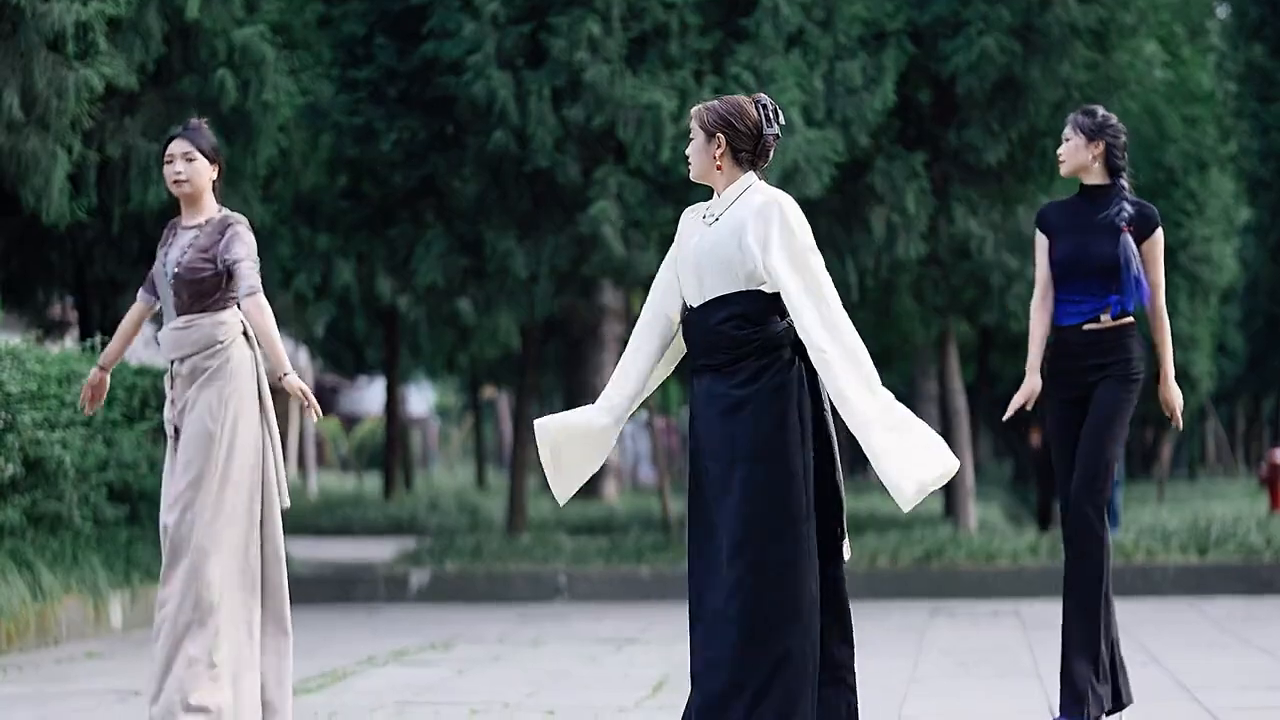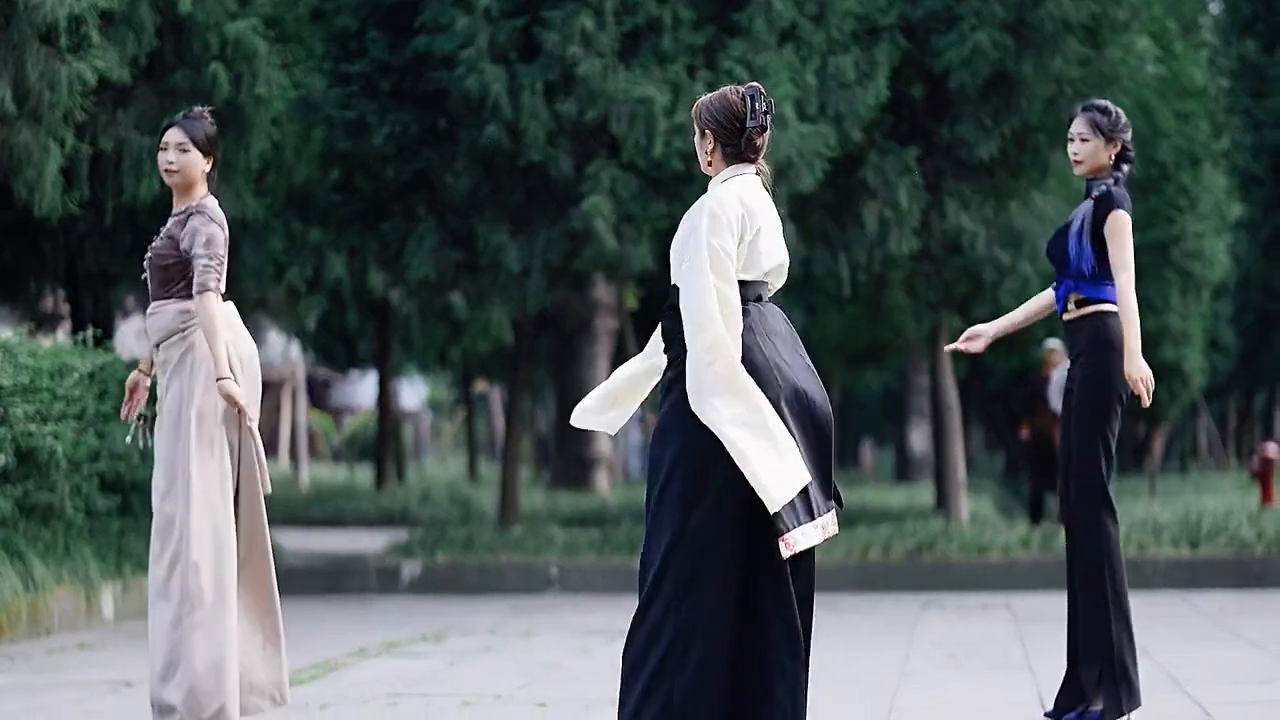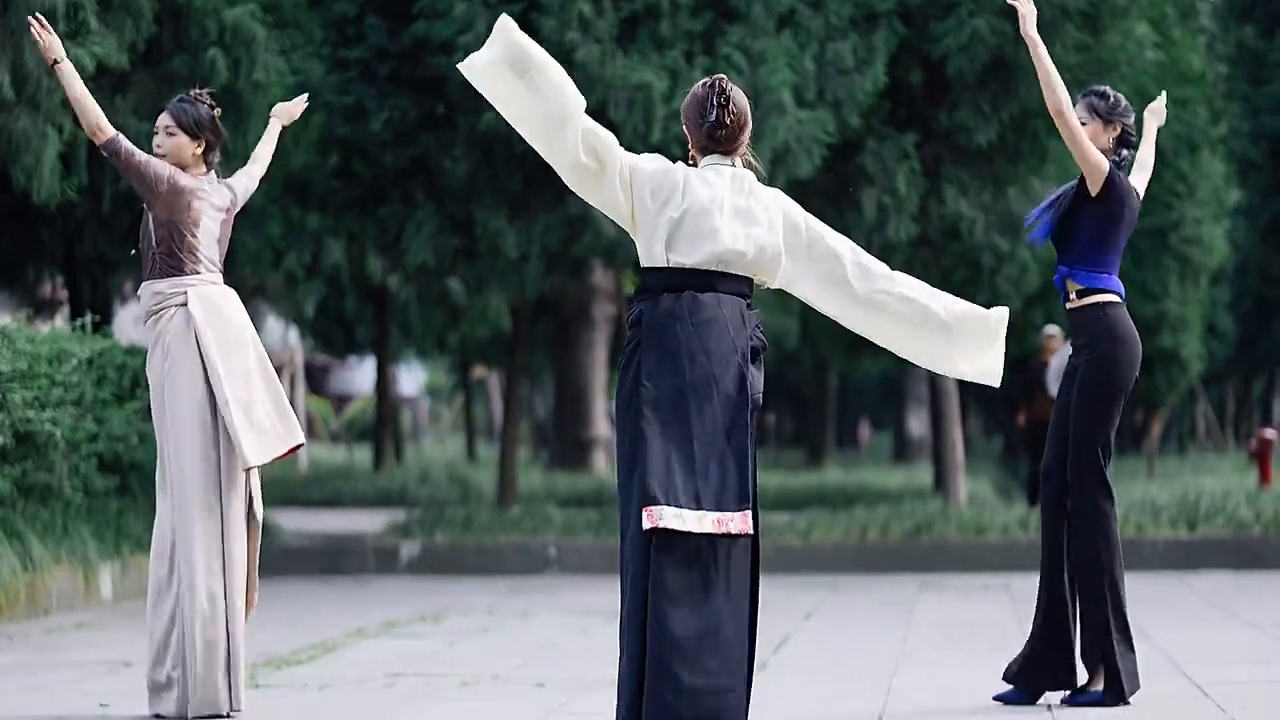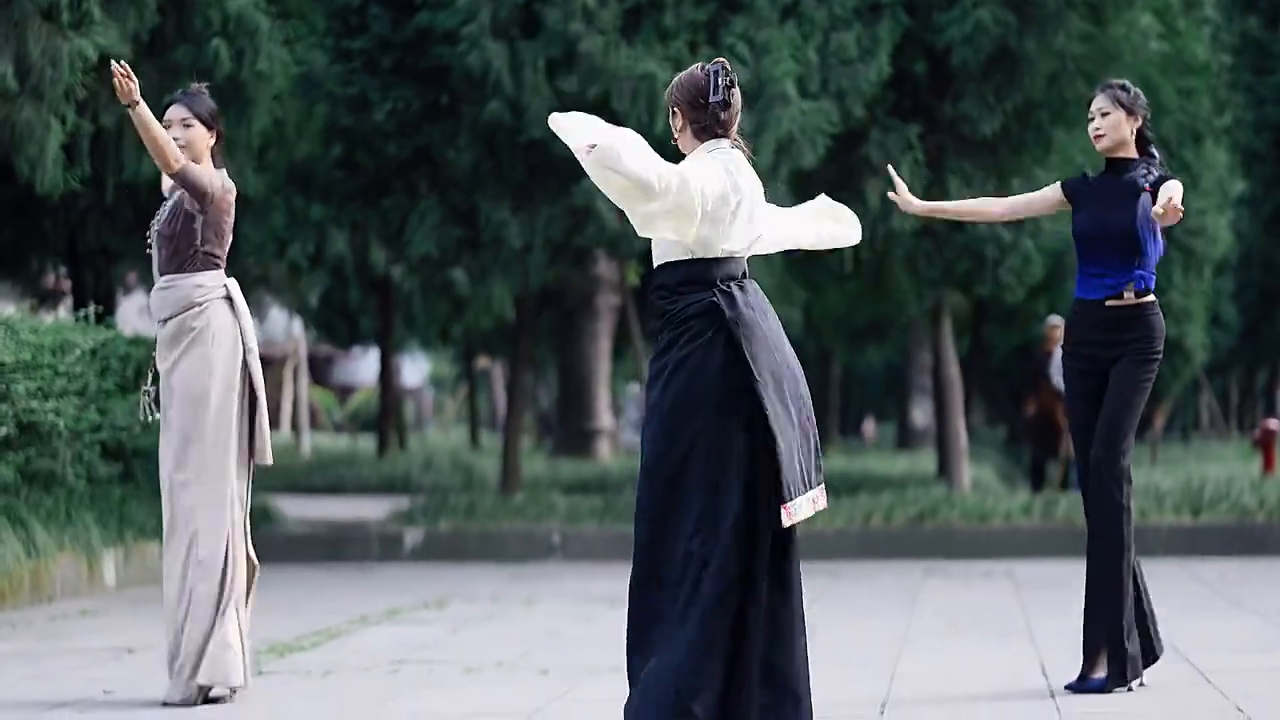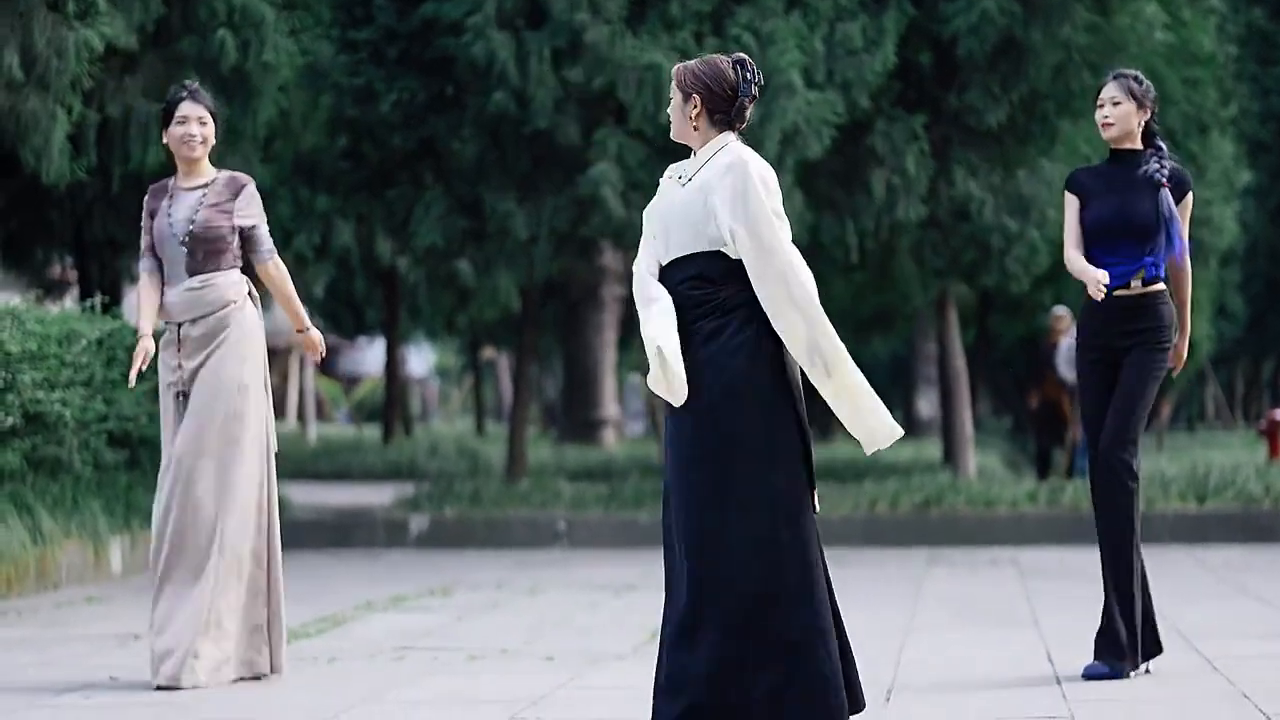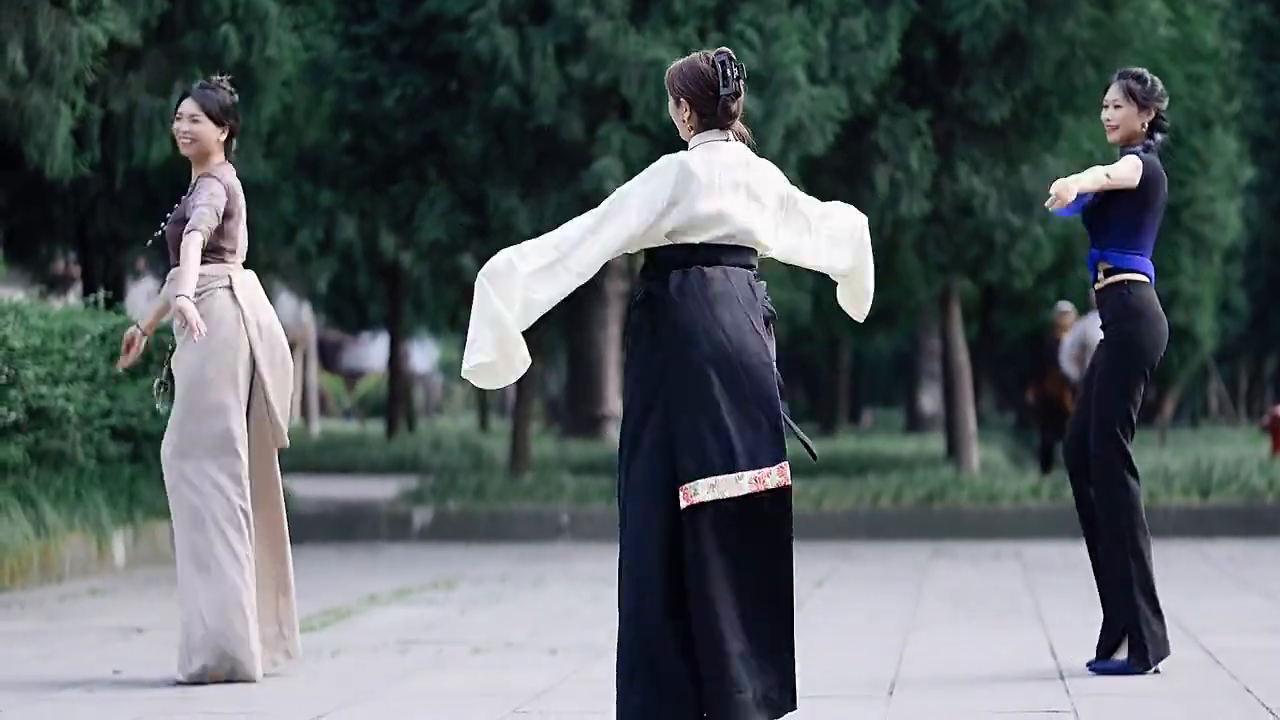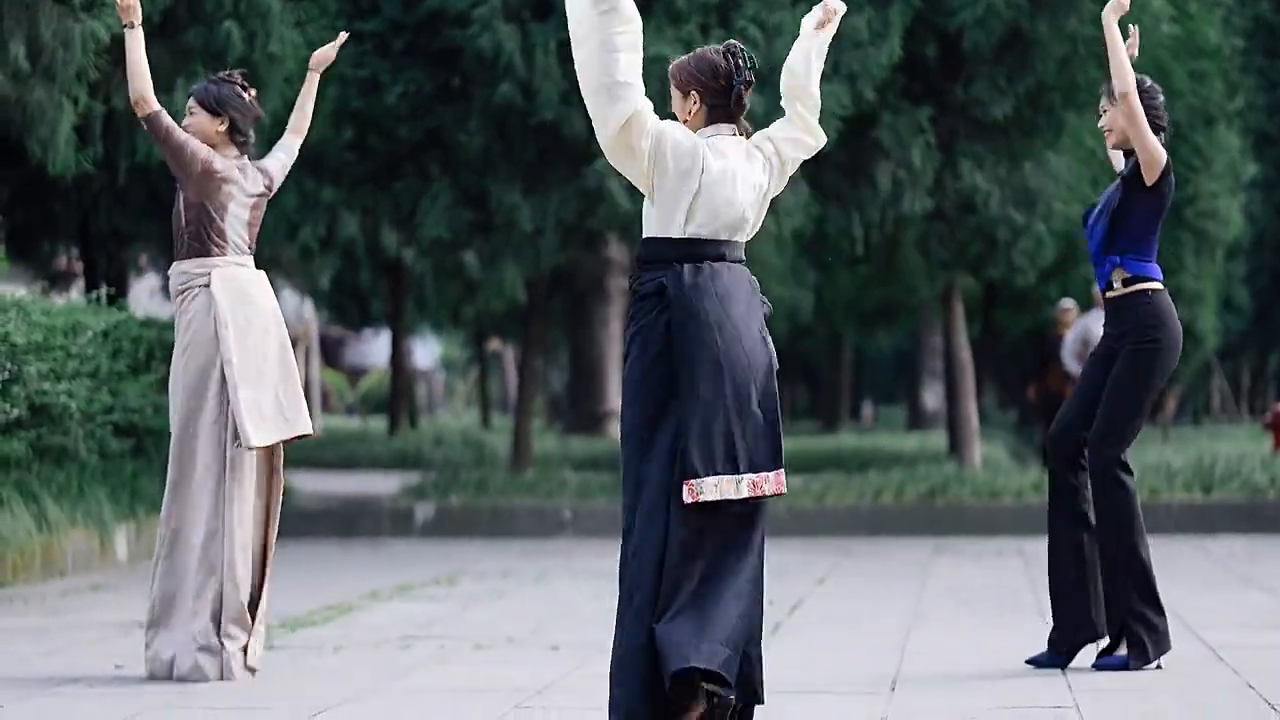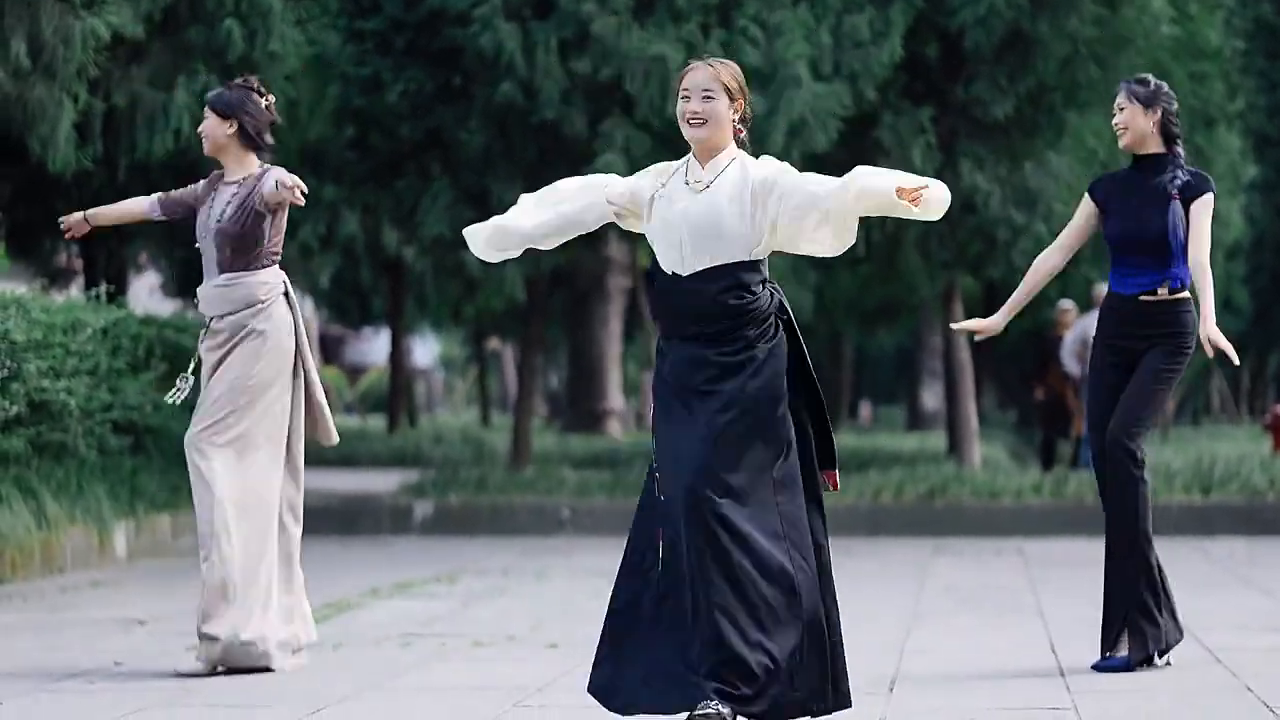
dt=0.5s
person 1, frame 1
left shoulder: (773, 209)
right shoulder: (695, 224)
left elbow: (816, 306)
right elbow: (662, 319)
left wrist: (865, 405)
right wrist: (609, 411)
left hip: (768, 388)
right hip: (717, 396)
left knee: (758, 553)
right knee: (723, 552)
person 1, frame 2
left shoulder: (719, 203)
right shoulder: (758, 202)
left elbow: (707, 298)
left wrist: (710, 390)
right wrist: (632, 380)
left hip: (727, 378)
right hip: (769, 362)
left knee: (701, 545)
right knee: (752, 548)
person 1, frame 3
left shoulder: (660, 182)
right shoulder: (772, 206)
left elbow: (576, 136)
right elbow: (862, 279)
left wrist: (511, 47)
right wrist: (968, 326)
left hip: (664, 356)
right hip: (731, 359)
left knee: (663, 530)
right knee: (717, 529)
person 1, frame 4
left shoulder: (705, 172)
right shoulder: (735, 176)
left elbow: (656, 183)
right elbow: (770, 223)
left wrist: (594, 140)
right wrist: (824, 218)
left hip: (707, 354)
right hip: (722, 355)
left knee: (696, 528)
right knee: (733, 531)
person 1, frame 5
left shoulder: (740, 173)
right shoulder: (677, 181)
left elbow: (779, 278)
right elbow: (650, 268)
left wrist: (838, 381)
right wrist: (660, 335)
left hip: (736, 356)
right hip: (701, 363)
left knee: (747, 524)
right knee: (712, 524)
person 1, frame 6
left shoulder: (673, 174)
right shoulder: (763, 176)
left elbow: (594, 235)
right elbow: (830, 227)
left wrist: (512, 293)
right wrist: (852, 273)
left hip: (681, 333)
right hip: (744, 332)
left knee: (674, 511)
right knee: (737, 514)
person 1, frame 7
left shoulder: (676, 150)
right shoulder: (762, 157)
left elbow: (615, 94)
right elbow: (802, 109)
left hip: (678, 321)
right hip: (736, 320)
left knee: (671, 499)
right knee: (721, 502)
person 1, frame 8
left shoulder: (763, 178)
right shoulder: (656, 184)
left elbow: (835, 199)
right elbow: (588, 200)
left wrist: (897, 188)
right wrist: (511, 226)
left hip: (747, 358)
right hip: (683, 363)
left knee: (707, 494)
right knee: (685, 509)
person 2, frame 1
left shoulder: (232, 229)
right shoulder: (173, 233)
left elbow: (252, 297)
right elbow: (146, 298)
left wrist: (285, 369)
right wrist: (104, 364)
left hip: (223, 374)
right hip: (186, 378)
left knee: (206, 518)
right knee: (196, 519)
person 2, frame 2
left shoulder: (201, 217)
right shoulder: (188, 215)
left elbow: (205, 296)
left wrist: (224, 374)
right wrist: (142, 368)
left hip: (203, 359)
right hip: (191, 361)
left knee: (195, 510)
right knee: (212, 513)
right ankle: (241, 669)
person 2, frame 3
left shoulder: (170, 186)
right shoulder: (224, 193)
left elbow: (100, 130)
right elbow: (254, 168)
left wrist: (58, 59)
right wrist: (276, 122)
left hip: (186, 330)
right hip: (216, 325)
left knee: (197, 486)
right knee: (213, 488)
right ankle: (214, 659)
person 2, frame 4
left shoulder: (217, 183)
right shoulder: (194, 186)
left elbow: (172, 162)
left wrist: (132, 103)
left hip: (207, 334)
right hip: (183, 339)
left knee: (201, 484)
right knee: (199, 486)
left ankle: (212, 660)
right ankle: (213, 652)
person 2, frame 5
left shoulder: (239, 189)
right shoulder: (155, 198)
left elbow: (266, 259)
right elbow: (149, 275)
left wrist: (303, 324)
right wrist: (144, 338)
left hip: (231, 332)
right hip: (181, 342)
left knee: (217, 474)
right knee: (193, 476)
left ankle: (209, 645)
right ankle: (229, 640)
person 2, frame 6
left shoulder: (213, 181)
right shoulder: (215, 183)
left elbow: (194, 239)
right elbow: (192, 252)
left wrist: (183, 297)
right wrist: (147, 322)
left hip: (221, 322)
right hip: (215, 326)
left knee: (203, 465)
right knee: (233, 474)
left ankle: (229, 641)
right ankle: (255, 633)
person 2, frame 7
left shoulder: (203, 166)
right shoulder: (259, 174)
left elbow: (144, 104)
right elbow: (294, 138)
right wrist: (315, 72)
left hip: (215, 315)
right hip: (249, 313)
left knee: (213, 467)
right knee: (240, 466)
left ankle: (208, 641)
right ankle: (228, 630)
person 2, frame 8
left shoulder: (271, 180)
right shoulder: (213, 187)
left elbow: (288, 194)
right elbow: (156, 207)
left wrist: (292, 190)
right wrist: (93, 216)
left hip: (262, 332)
right hip: (224, 337)
left knee: (217, 455)
right knee: (248, 477)
left ankle: (246, 630)
right ankle: (272, 627)
person 3, frame 1
left shoulder: (1138, 215)
right shoulder: (1052, 216)
left elbow: (1155, 298)
right elbow: (1042, 296)
left wrist: (1168, 377)
right wrist: (1033, 371)
left hip: (1115, 362)
right hip: (1064, 365)
left knee: (1088, 502)
right knee: (1072, 506)
person 3, frame 2
left shoulder: (1112, 199)
right shoulder: (1088, 205)
left elbow: (1124, 281)
right elbow: (1060, 292)
left wrist: (1133, 352)
right wrist: (993, 330)
left hip: (1102, 349)
right hip: (1087, 356)
left knee: (1085, 498)
right knee: (1080, 501)
person 3, frame 3
left shoulder: (1104, 180)
right shoulder: (1122, 187)
left elbow: (1060, 113)
right elbow: (1142, 172)
right wrist: (1151, 125)
left hip: (1104, 339)
right hip: (1093, 342)
left knee: (1086, 486)
right knee: (1058, 486)
left ankle: (1110, 668)
right ankle: (1047, 663)
person 3, frame 4
left shoulder: (1160, 182)
right shoulder: (1080, 187)
left elbow: (1170, 203)
right elbow: (1003, 209)
left wrist: (1167, 209)
right wrist: (925, 207)
left hip: (1135, 336)
right hip: (1083, 337)
left knee: (1107, 469)
right knee: (1093, 477)
left ankle: (1112, 648)
right ankle: (1132, 637)
person 3, frame 5
left shoulder: (1171, 178)
right shoulder: (1081, 181)
left elbow: (1180, 262)
right elbow: (1071, 250)
left wrist: (1184, 332)
right wrist: (1087, 273)
left hip: (1147, 325)
right hip: (1097, 326)
left knee: (1117, 454)
right knee: (1102, 462)
left ankle: (1120, 640)
right ankle: (1133, 634)
person 3, frame 6
left shoulder: (1140, 163)
right shoulder: (1139, 174)
left elbow: (1104, 173)
left wrist: (1077, 182)
left hip: (1132, 321)
right hip: (1125, 325)
left knee: (1108, 457)
right knee: (1082, 452)
left ankle: (1139, 636)
right ankle: (1130, 620)
person 3, frame 7
left shoulder: (1154, 167)
right shoulder: (1129, 174)
left elbow: (1128, 95)
right elbow: (1117, 142)
right wrist: (1124, 55)
left hip: (1146, 326)
right hip: (1121, 330)
left knee: (1105, 457)
right knee: (1065, 445)
left ankle: (1141, 633)
right ankle: (1080, 622)
person 3, frame 8
left shoulder: (1194, 184)
right shoulder: (1108, 186)
left elbow: (1198, 257)
right elbow: (1057, 253)
left wrist: (1209, 319)
right wrist: (1003, 316)
left hip: (1167, 331)
right hip: (1114, 330)
left knee: (1121, 448)
right knee: (1109, 460)
left ankle: (1141, 628)
right ankle: (1149, 622)
